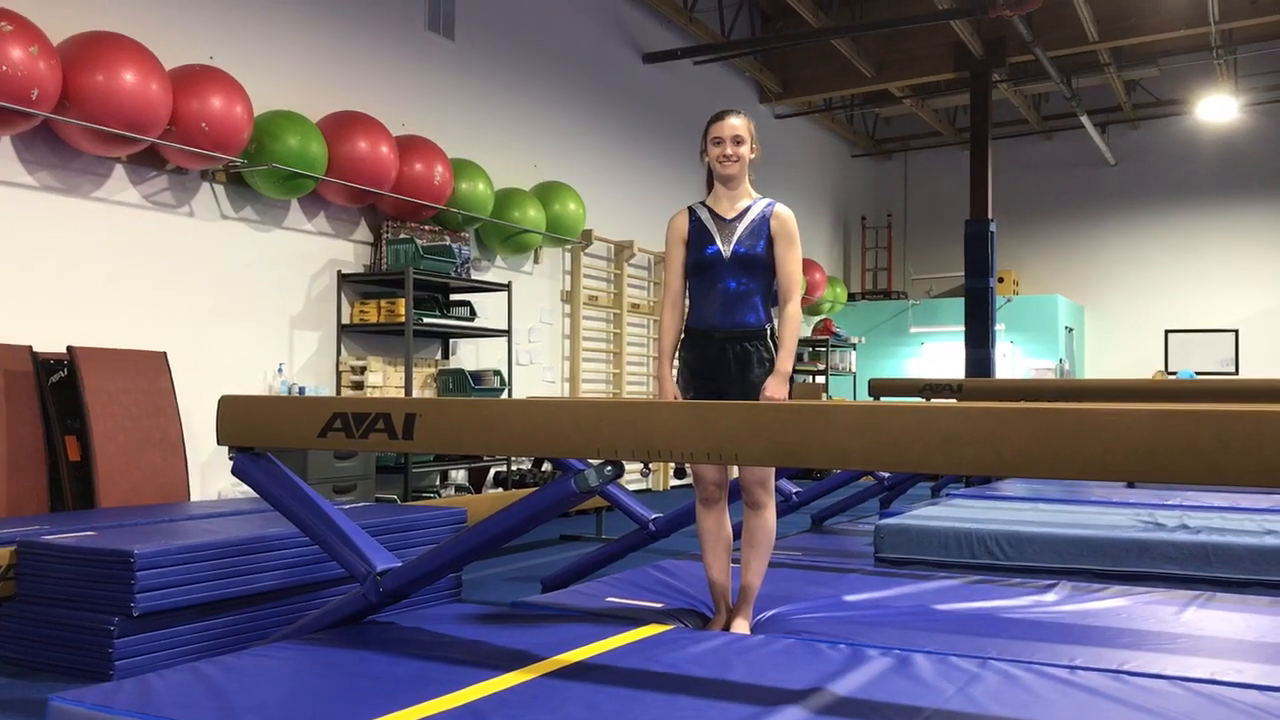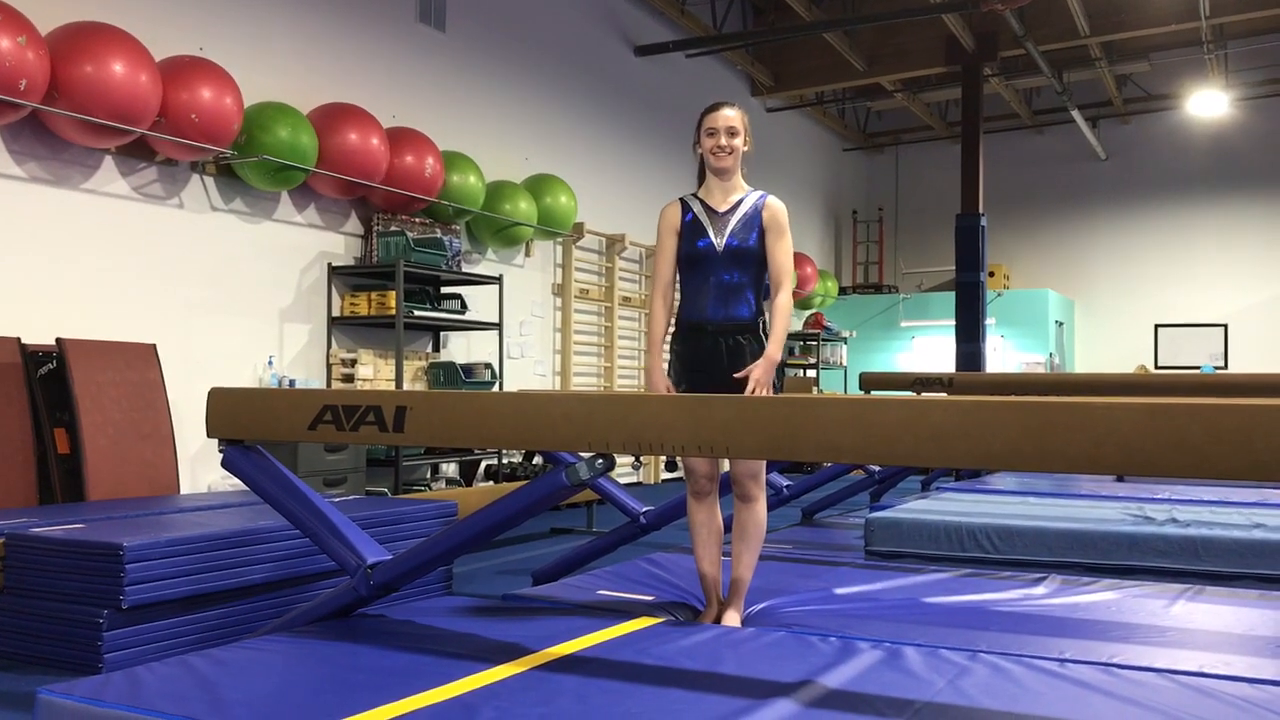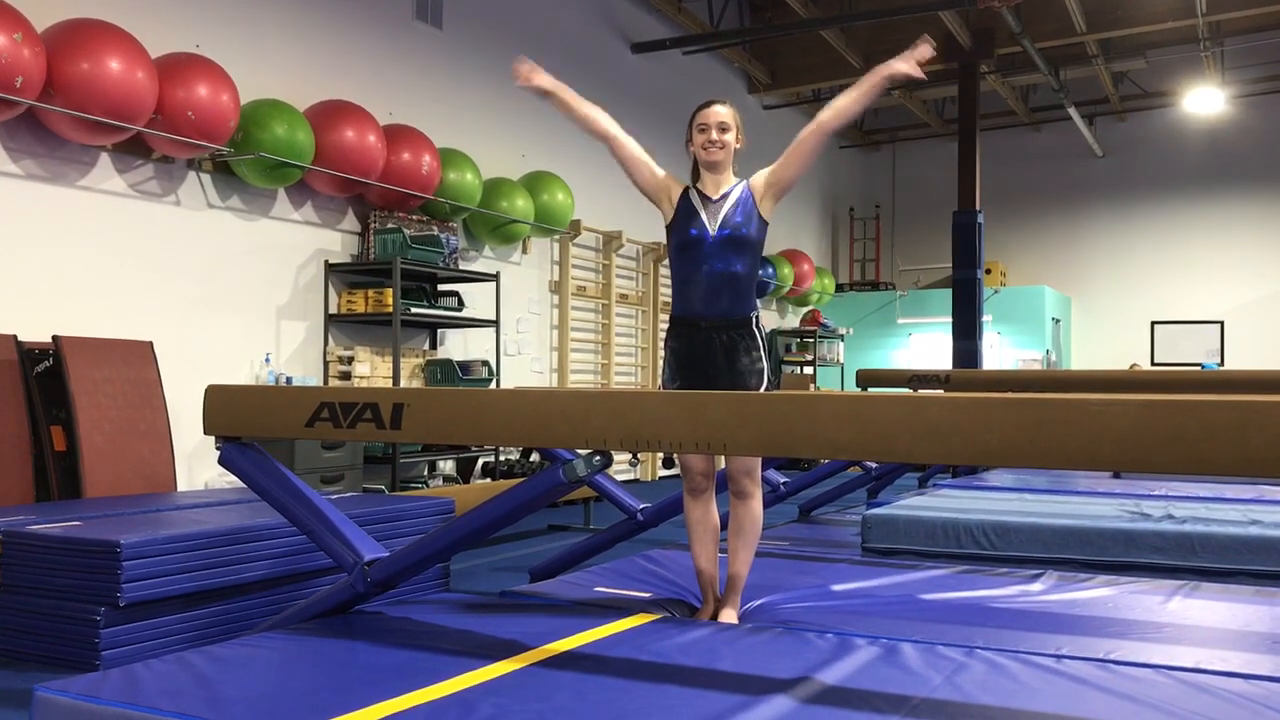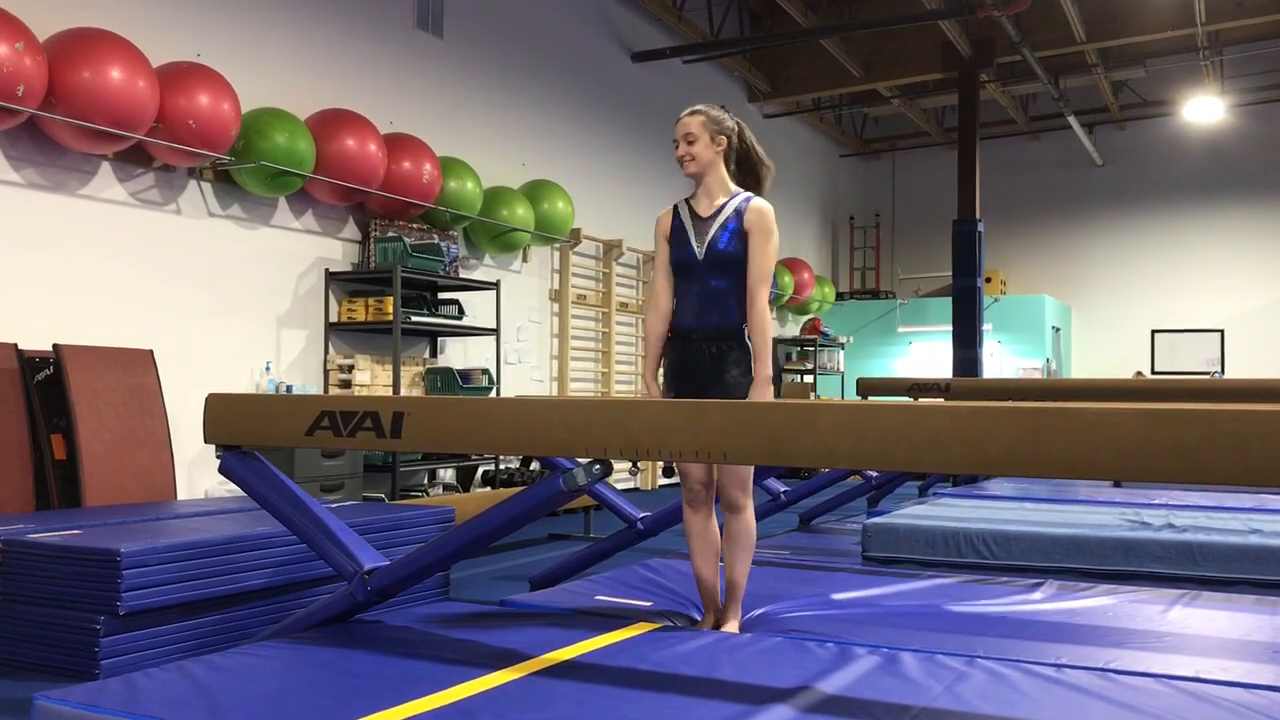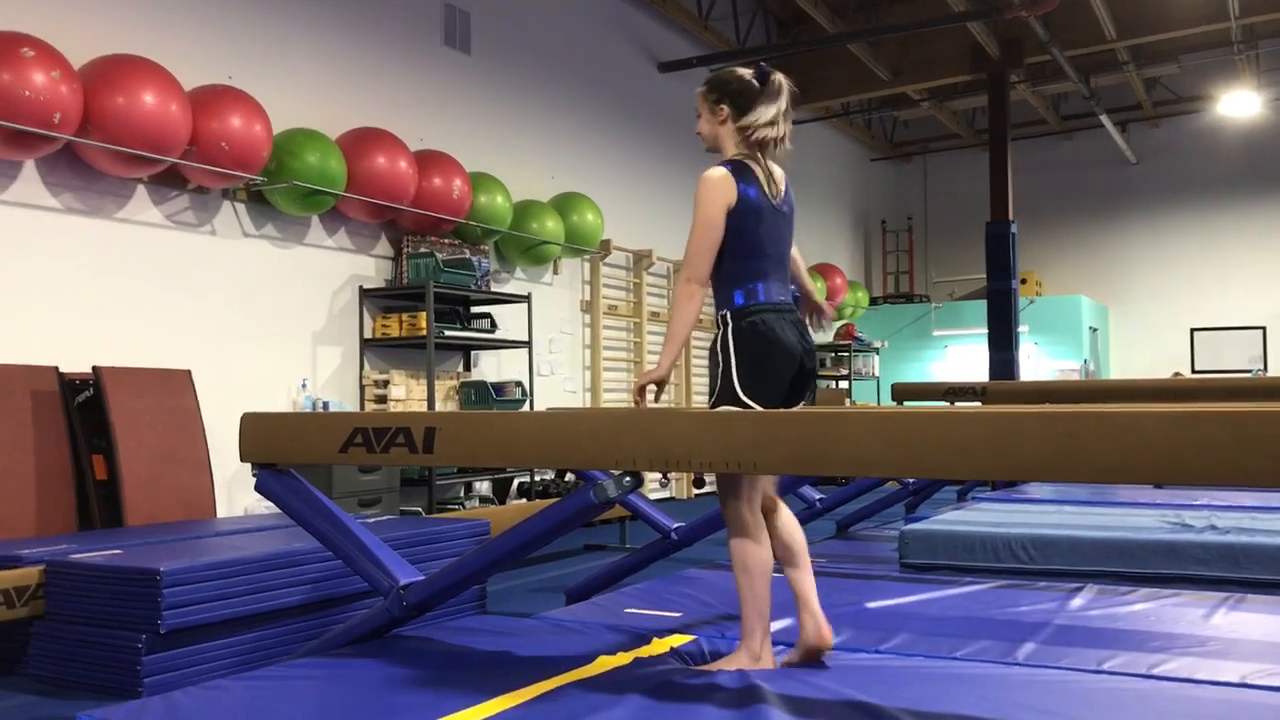
dt=1s
person 1, frame 1
left shoulder: (777, 217)
right shoulder: (685, 222)
left elbow: (791, 301)
right elbow: (672, 303)
left wrist: (782, 372)
right wrist: (665, 374)
left hip: (755, 356)
right hip: (700, 358)
left knee: (757, 489)
right knee: (709, 488)
left ankle: (744, 610)
right ankle: (720, 607)
person 1, frame 2
left shoulder: (769, 210)
right shoulder: (677, 213)
left elbow: (782, 290)
right elbow: (662, 293)
left wrist: (772, 356)
right wrist: (654, 364)
left hip: (746, 350)
right hip: (691, 351)
left knee: (747, 482)
right knee: (699, 481)
left ankle: (736, 603)
right ankle: (711, 600)
person 1, frame 3
left shoulder: (758, 193)
right shoulder: (671, 196)
left elbow: (820, 131)
right elbow: (613, 136)
left wrist: (883, 76)
right wrist: (553, 90)
left hip: (741, 346)
right hip: (685, 346)
left knee: (744, 480)
right knee: (696, 478)
left ankle: (733, 600)
right ankle: (708, 597)
person 1, frame 4
left shoulder: (755, 212)
right shoulder: (671, 219)
left elbow: (758, 300)
right elbow: (660, 299)
left wrist: (763, 376)
right wrist: (651, 370)
left hip: (733, 355)
right hip: (683, 356)
left knee: (734, 494)
right knee: (694, 492)
left ankle: (733, 609)
right ankle: (710, 607)
person 1, frame 5
left shoulder: (719, 180)
right shoulder: (776, 178)
left elbow: (695, 278)
left wrist: (666, 361)
right wrist: (812, 298)
left hip: (750, 338)
right hip: (793, 337)
left knee: (740, 500)
right knee: (759, 491)
left ankle: (755, 650)
right ankle: (813, 621)
